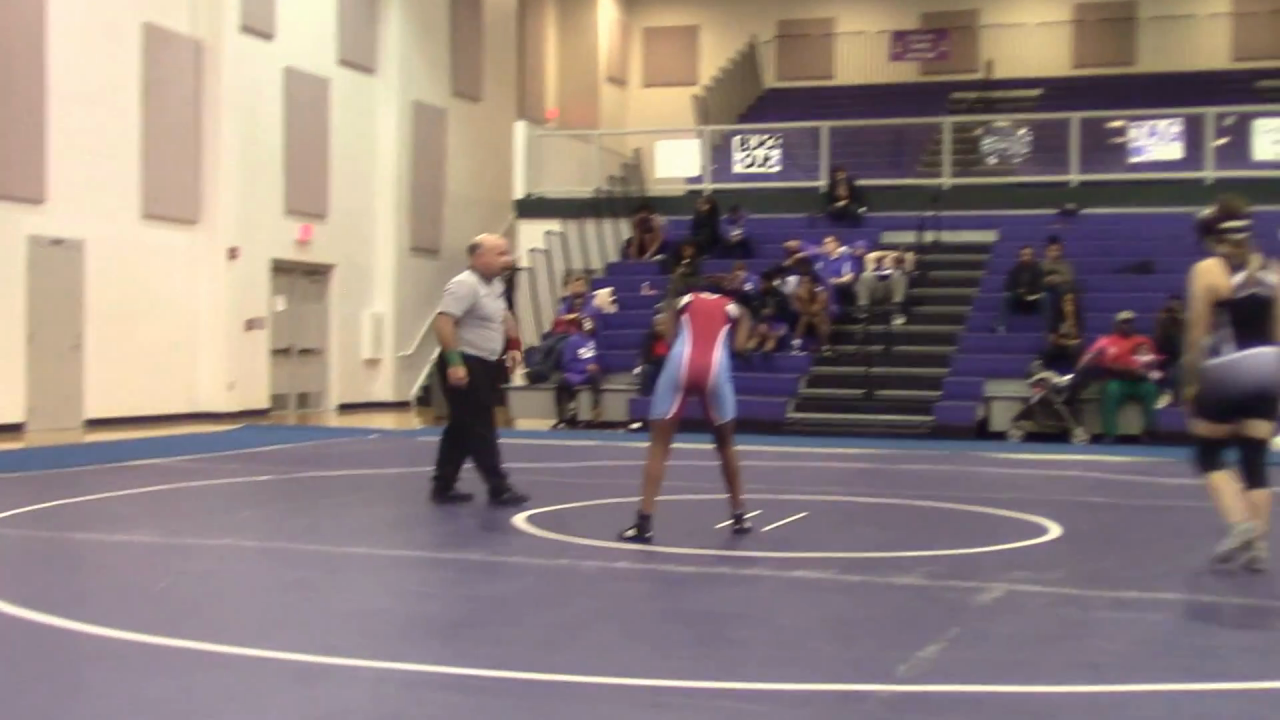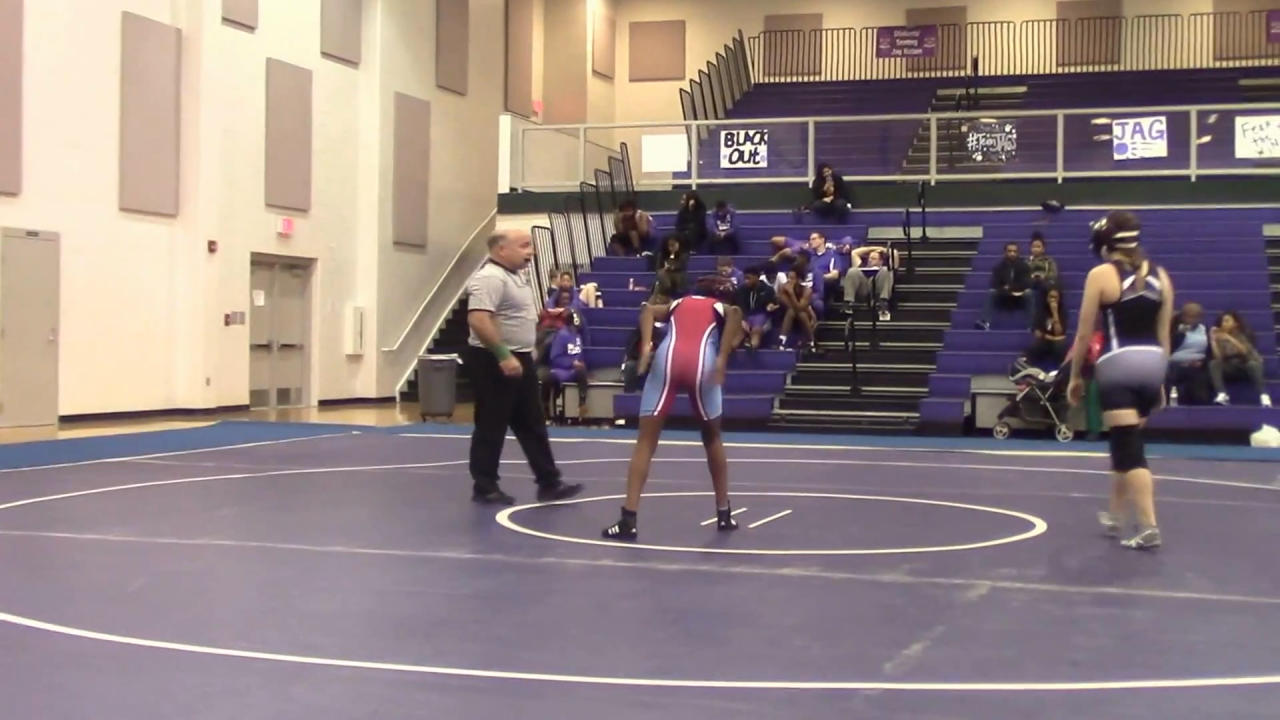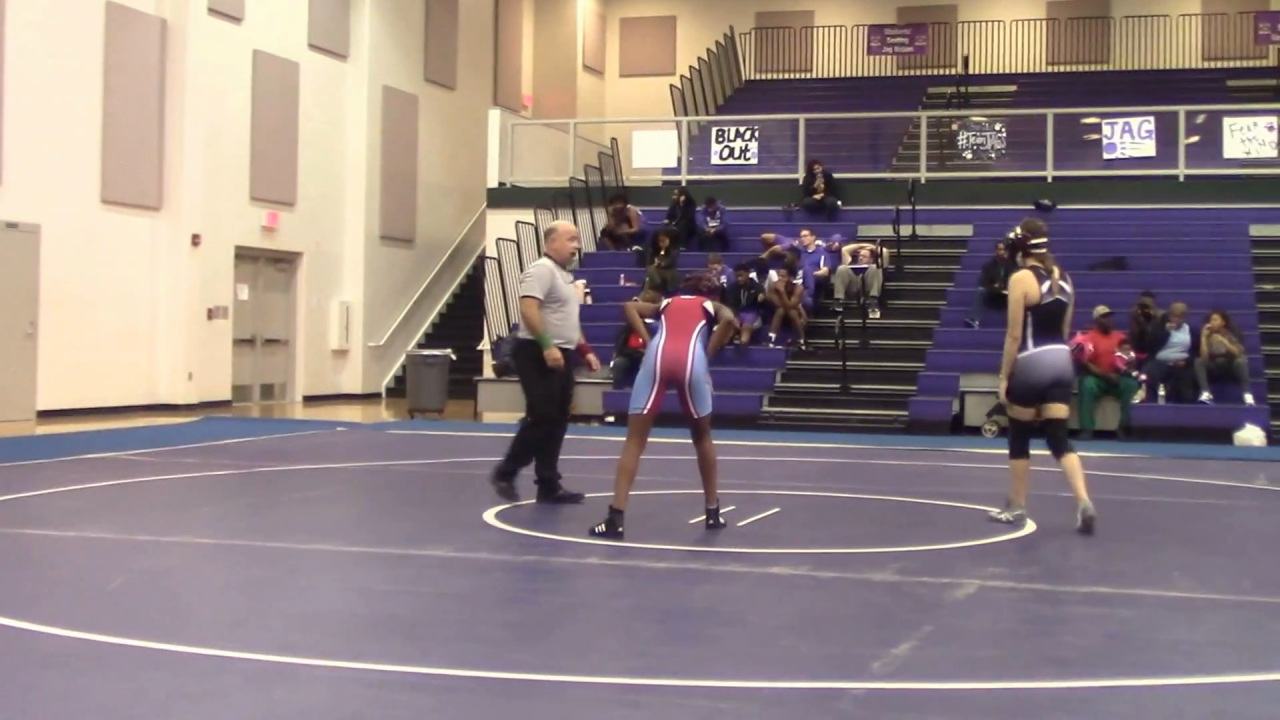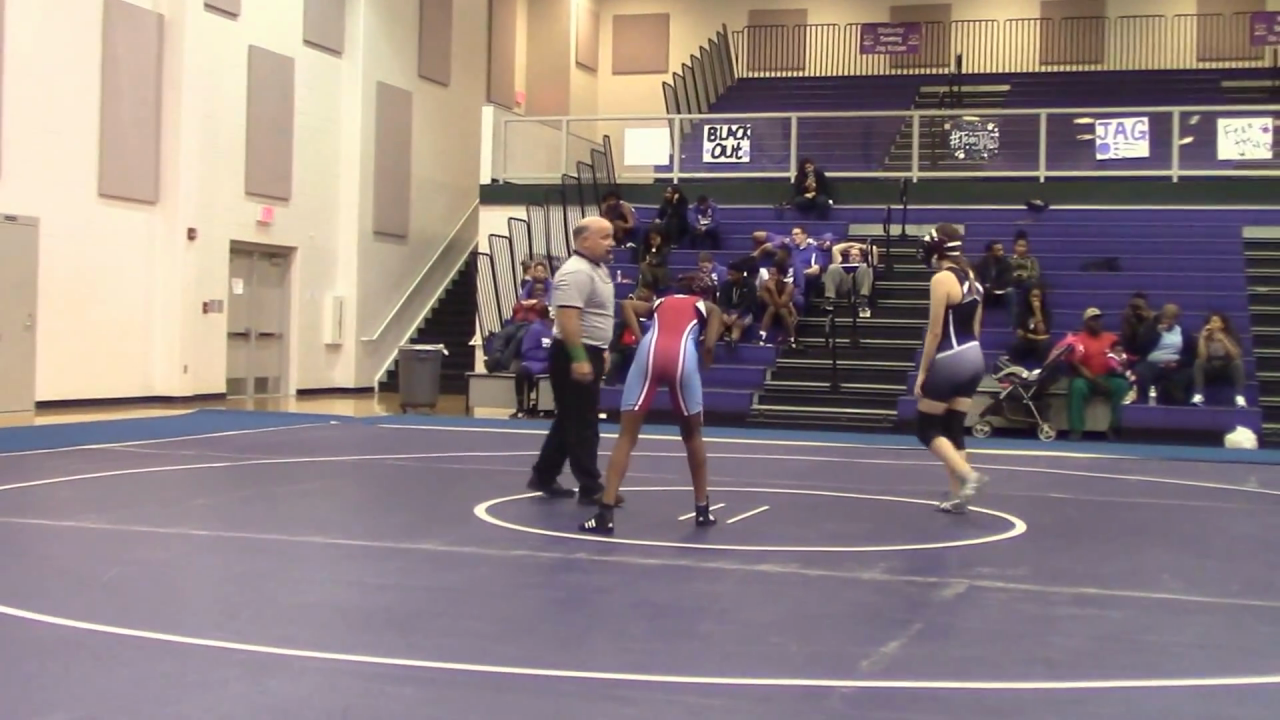
dt=0.7s
person 1, frame 1
left shoulder: (1206, 270)
left elbow: (1197, 334)
left wrist: (1190, 382)
left hip: (1228, 370)
left knee: (1209, 456)
left ankle: (1240, 525)
person 1, frame 2
left shoulder: (1101, 274)
right shoulder: (1159, 275)
left elbow: (1085, 333)
right elbow: (1164, 333)
left wrist: (1075, 376)
right wrist: (1159, 376)
left hip: (1118, 365)
right hip: (1152, 363)
left knee: (1128, 449)
right knee: (1128, 444)
left ankle: (1148, 527)
right ankle: (1115, 516)
person 1, frame 3
left shoulder: (1021, 279)
right shoulder: (1063, 278)
left elbow: (1014, 334)
right elbow: (1065, 330)
left wrist: (1004, 377)
left hip: (1031, 363)
right hip: (1061, 361)
left knee: (1018, 439)
right knee: (1060, 439)
left ankle: (1015, 508)
right ankle: (1083, 502)
person 1, frame 4
left shoulder: (941, 279)
right shoulder: (972, 278)
left elbow: (935, 332)
left wrist: (922, 372)
left hip: (951, 360)
right hip: (974, 358)
left knee: (927, 428)
right knee: (953, 429)
left ankle: (968, 476)
right ankle: (957, 495)
person 2, frame 1
left shoulder: (495, 284)
right shoulder: (464, 285)
left elbow: (504, 318)
right elbow: (443, 323)
left wrist: (513, 347)
right wrist: (453, 363)
left hip: (486, 365)
right hip: (464, 367)
left knee: (462, 427)
right knee: (480, 428)
left ankle: (443, 486)
right ankle: (498, 488)
person 2, frame 2
left shoulder: (520, 274)
right shoulder: (490, 278)
right elbow: (478, 319)
left wrist: (526, 353)
right wrist: (503, 356)
left hip: (521, 360)
right hip: (492, 362)
left knee: (533, 424)
right knee: (491, 427)
left ankle: (549, 483)
right ankle: (485, 487)
person 2, frame 3
left shoulder: (566, 275)
right shoulder: (541, 269)
right elbow: (528, 309)
left wrist: (585, 351)
right wrist: (548, 346)
left hip: (562, 357)
right hip: (539, 356)
left knee: (557, 422)
right knee: (542, 418)
left ankle: (548, 486)
right ankle: (505, 473)
person 2, frame 4
left shoulder: (598, 269)
right shoulder: (576, 272)
right elbow: (567, 318)
left wrist: (601, 350)
right wrist: (579, 358)
left hip: (589, 353)
right hip: (575, 355)
left knee: (570, 420)
right knee: (583, 423)
left ankle: (543, 476)
right ankle: (590, 488)
person 3, frame 1
left shoulder: (685, 301)
right shoulder: (736, 309)
left elbow: (670, 339)
right elbow: (739, 346)
left hip: (680, 364)
right hip: (714, 367)
left knee: (659, 446)
right knee: (725, 445)
left ankle: (644, 523)
right ankle: (739, 516)
person 3, frame 2
left shoulder: (677, 304)
right shoulder: (723, 308)
left elbow: (648, 310)
right elbow: (735, 313)
left wrist: (646, 349)
right wrist: (722, 358)
left hip: (667, 359)
right hip: (702, 362)
left knee: (646, 442)
right knee: (712, 440)
left ankle: (628, 520)
right ankle: (724, 514)
person 3, frame 3
left shoulder: (666, 303)
right shoulder: (713, 306)
left elbow: (629, 306)
right elbow: (729, 321)
left wrist: (648, 341)
right wrist: (707, 356)
left hip: (658, 356)
right hip: (691, 358)
left knee: (634, 441)
right knee: (702, 438)
left ankle: (615, 518)
right ankle: (712, 512)
person 3, frame 4
left shoulder: (661, 302)
right shoulder: (709, 307)
left elbow: (627, 305)
right elbow: (709, 344)
left wrist: (641, 339)
right wrist: (699, 369)
left hip: (650, 352)
right hip: (683, 355)
left knee: (626, 437)
right knee: (692, 436)
left ankle: (605, 514)
right ankle: (702, 510)
